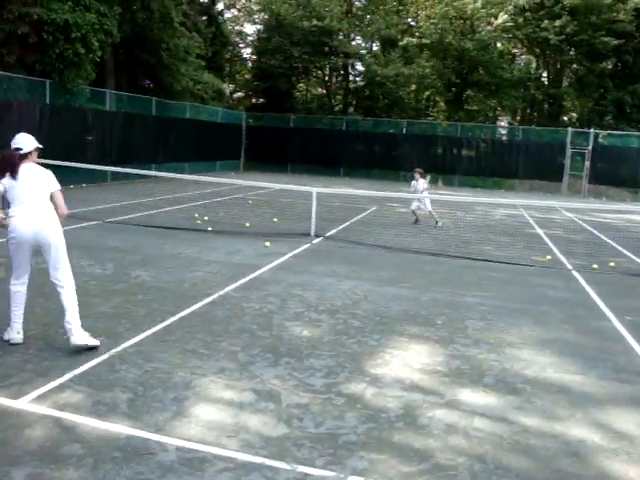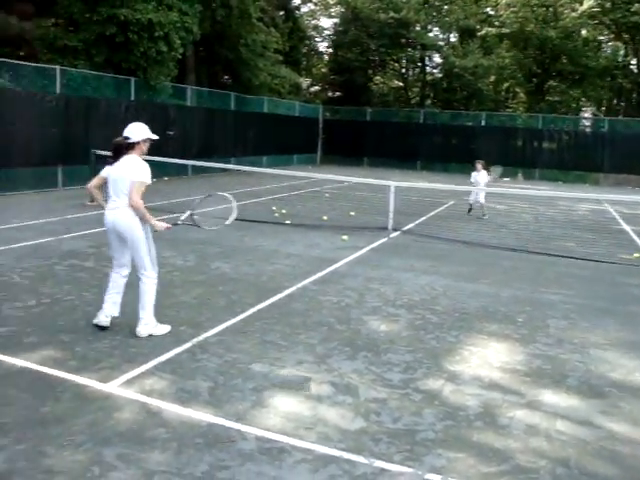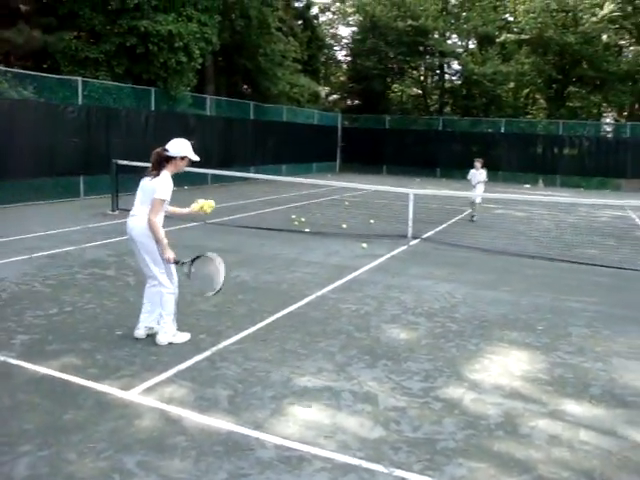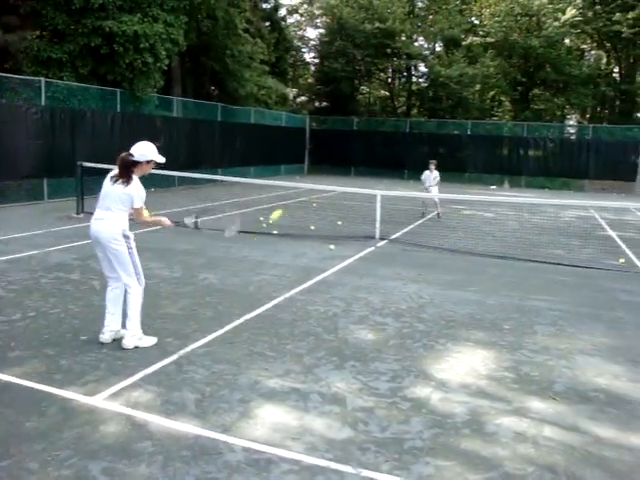
dt=0.4s
person 1, frame 1
right shoulder: (46, 173)
right elbow: (63, 211)
right wrist: (56, 226)
left hip: (20, 228)
right hip: (47, 226)
left knee: (19, 281)
right knee: (64, 282)
right ankle: (76, 332)
person 1, frame 2
left shoulder: (115, 164)
right shoulder: (141, 166)
left elbow: (91, 186)
right elbow: (134, 201)
right wrist: (153, 222)
left hip: (112, 218)
right hip: (131, 220)
left knee: (120, 268)
right knee: (148, 273)
left ankle: (105, 315)
right ankle: (146, 324)
person 1, frame 3
left shoulder: (154, 174)
right shoulder: (165, 182)
right elbow: (152, 218)
left wrist: (185, 211)
right wrist: (165, 248)
left hip: (135, 225)
right hip: (145, 230)
left knee: (155, 279)
right knee: (167, 281)
left ankle: (145, 325)
right ankle: (167, 332)
person 1, frame 4
left shoulder: (114, 174)
right shoulder: (136, 188)
right elbow: (141, 218)
right wrist: (160, 220)
left hip: (97, 228)
right hip: (115, 233)
left knee: (115, 281)
right knee: (134, 283)
left ankle: (109, 330)
right ankle: (133, 335)
